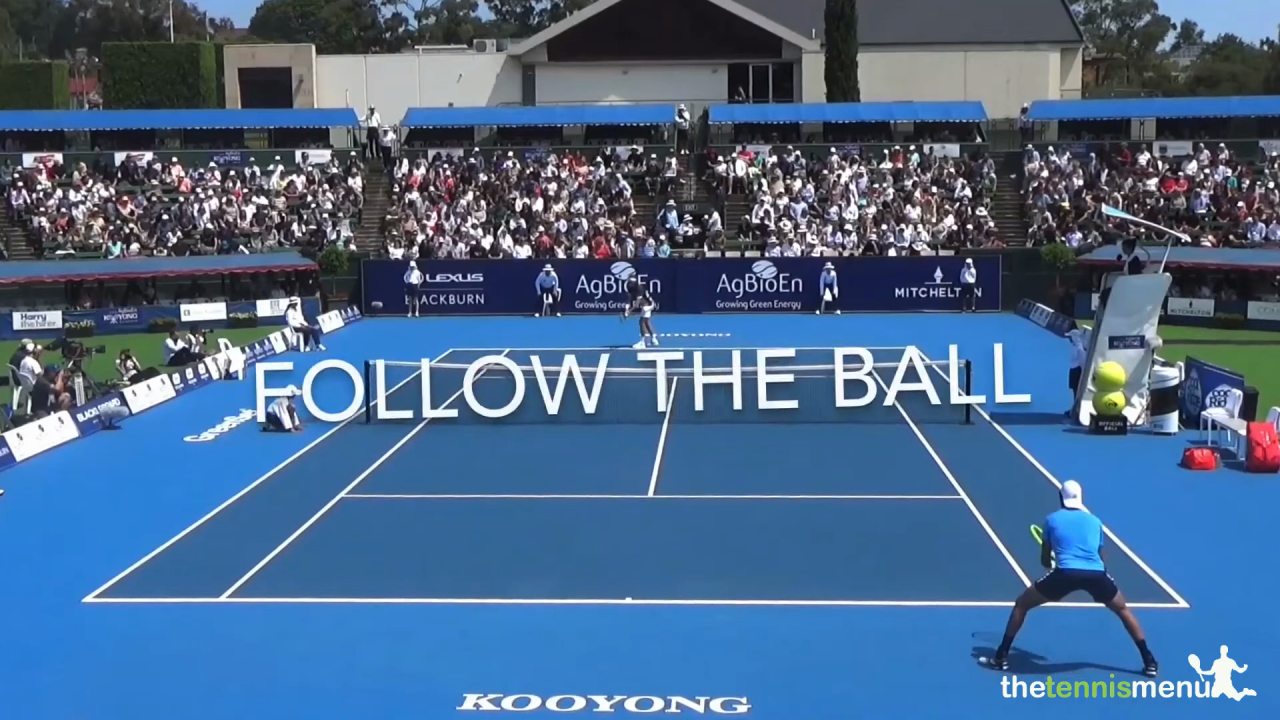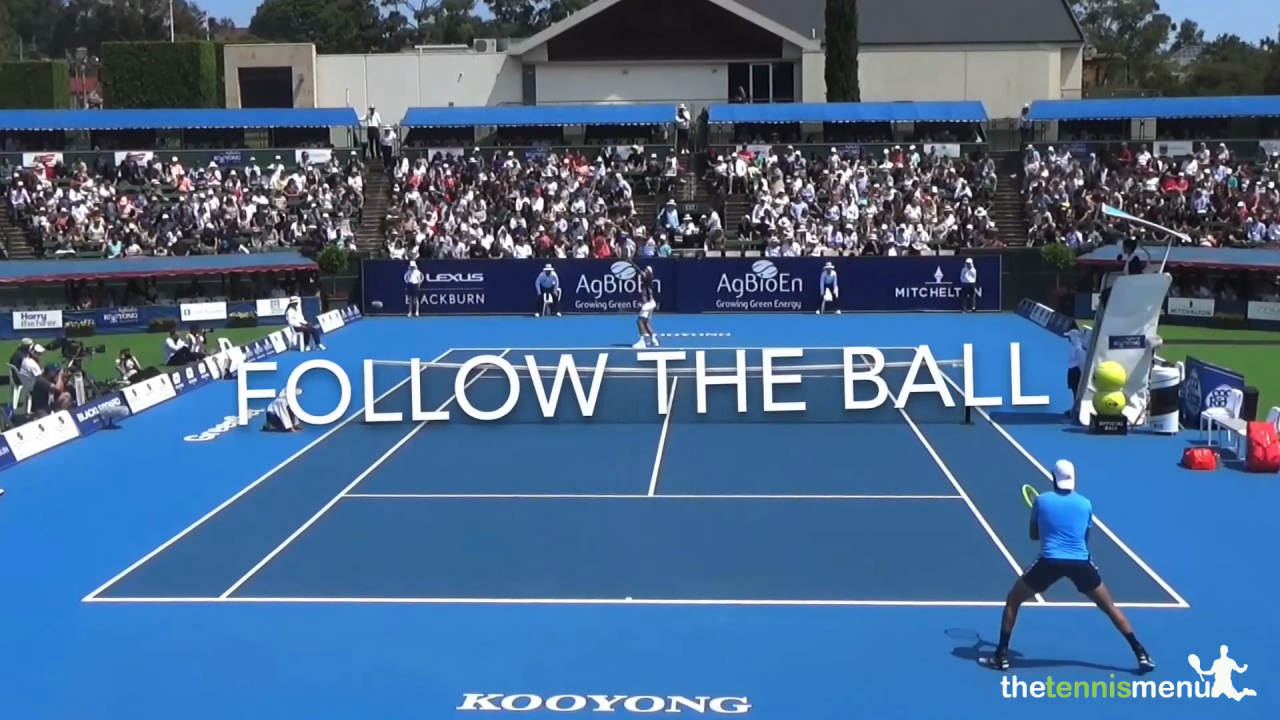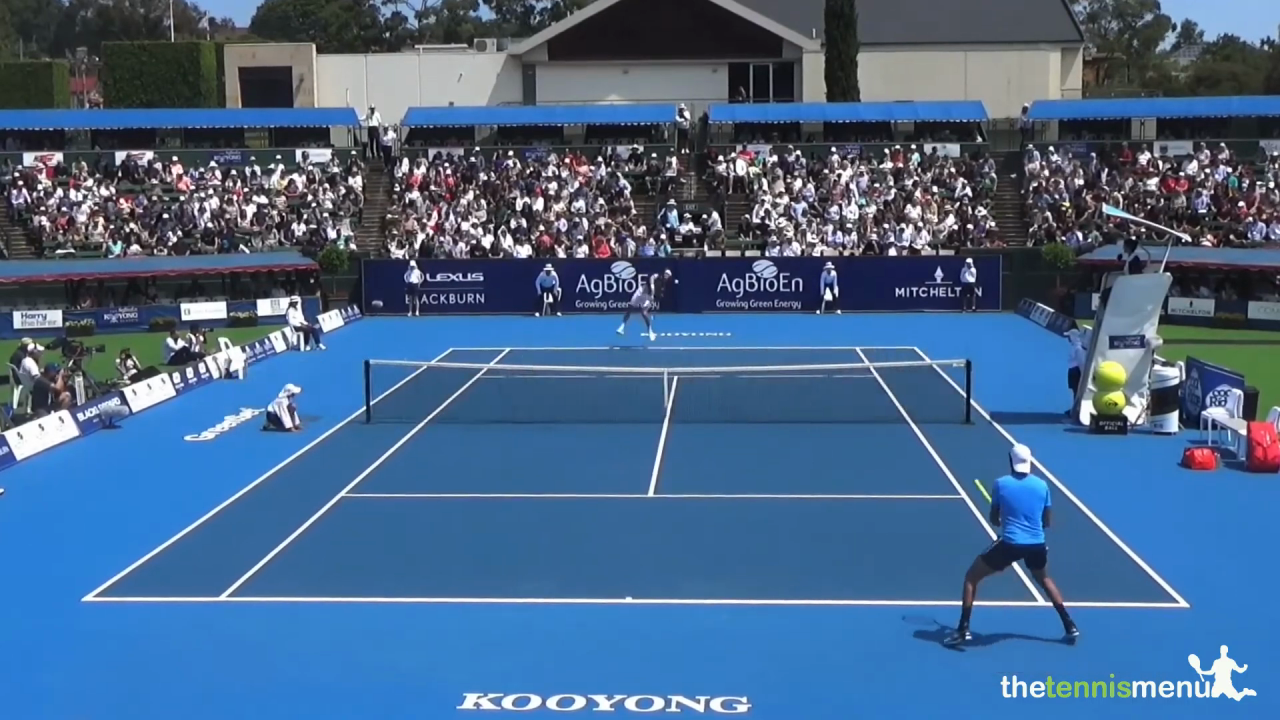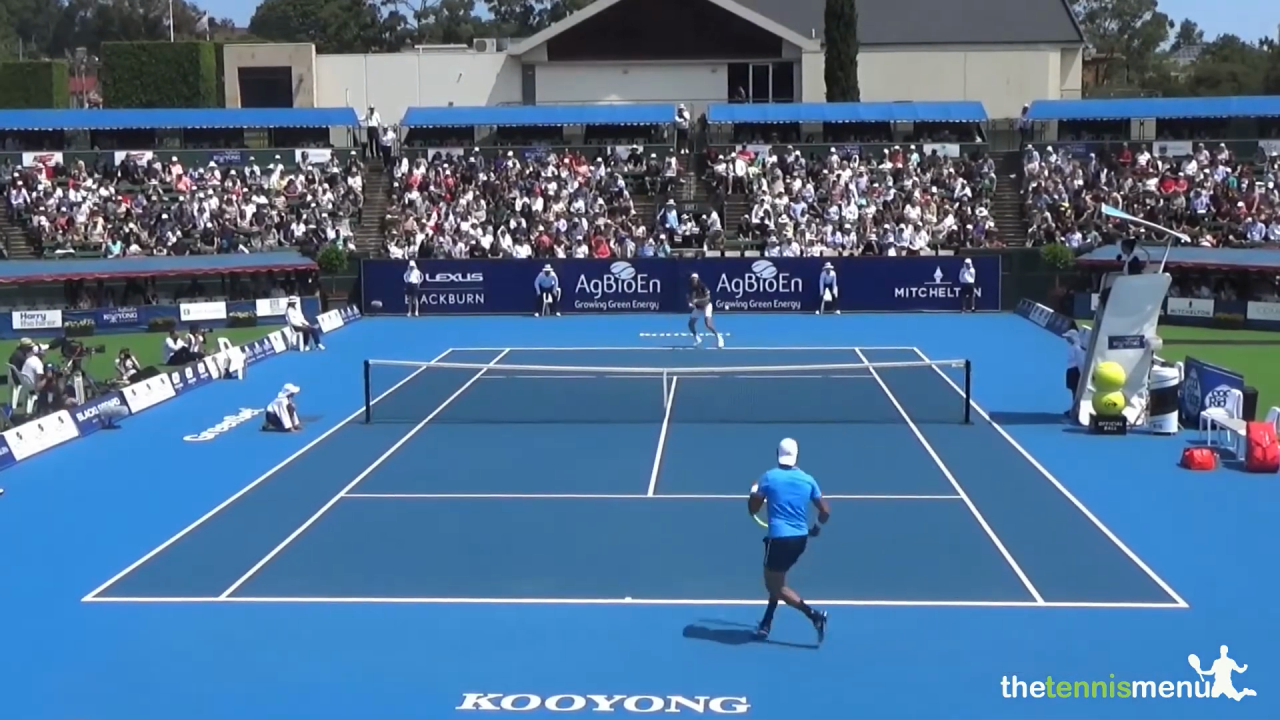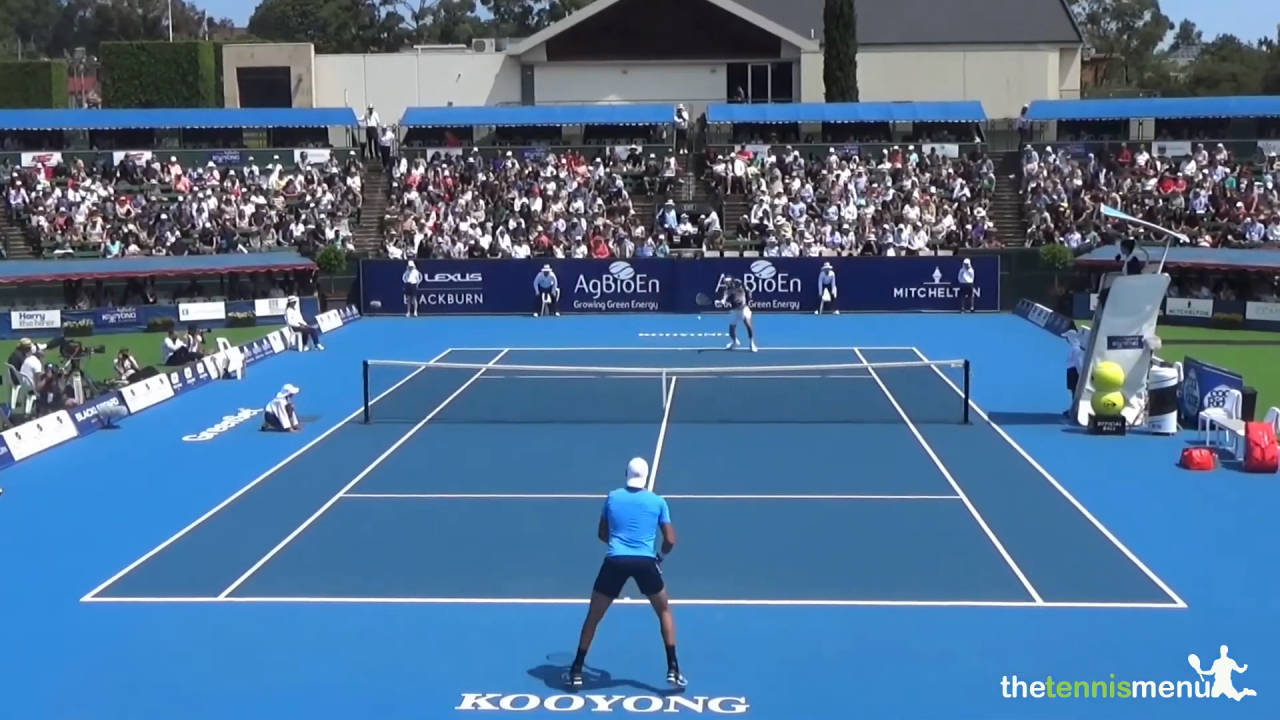
dt=1s
person 1, frame 1
left shoulder: (1052, 519)
right shoulder: (1094, 521)
left elbow: (1044, 559)
left wrist: (1053, 565)
left hip: (1066, 573)
right hip: (1096, 573)
left knee: (1021, 605)
right knee: (1123, 611)
left ankle: (1002, 656)
right ankle: (1149, 662)
person 1, frame 2
left shoulder: (1042, 500)
right shoulder: (1086, 504)
left elbow: (1034, 535)
left hip: (1050, 562)
right hip: (1080, 563)
left knee: (1013, 600)
right knee: (1108, 607)
left ankle: (1001, 656)
right ankle: (1140, 654)
person 1, frame 3
left shoulder: (1002, 484)
right shoulder: (1042, 485)
left elbow: (994, 519)
right elbow: (1047, 521)
left hip: (1011, 544)
right hip: (1036, 544)
left knee: (971, 578)
right knee: (1044, 580)
left ankle: (963, 629)
right ankle: (1070, 627)
person 1, frame 4
left shoulder: (769, 476)
right shoulder: (808, 480)
left elbow: (753, 509)
right elbow: (826, 513)
left wrist: (754, 490)
right wrist: (816, 527)
left hip: (778, 538)
right hip: (800, 538)
left knee: (776, 587)
right knee: (776, 581)
left ankle: (815, 615)
right ankle: (766, 624)
person 1, frame 5
left shoulder: (612, 498)
right shoulder: (658, 502)
left elbow: (602, 534)
right elbow: (670, 541)
right wrist: (659, 554)
left hip: (615, 561)
right hip: (645, 562)
left knee: (593, 617)
right knee: (664, 612)
left ankle: (576, 671)
right ankle: (673, 670)
